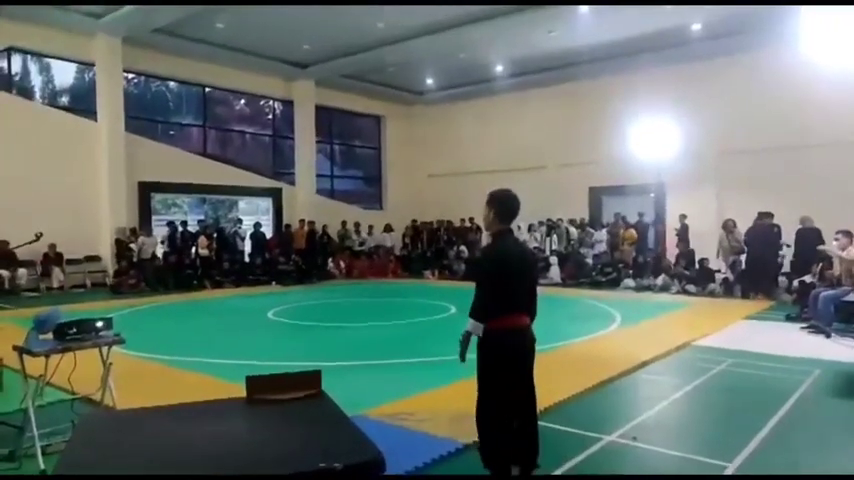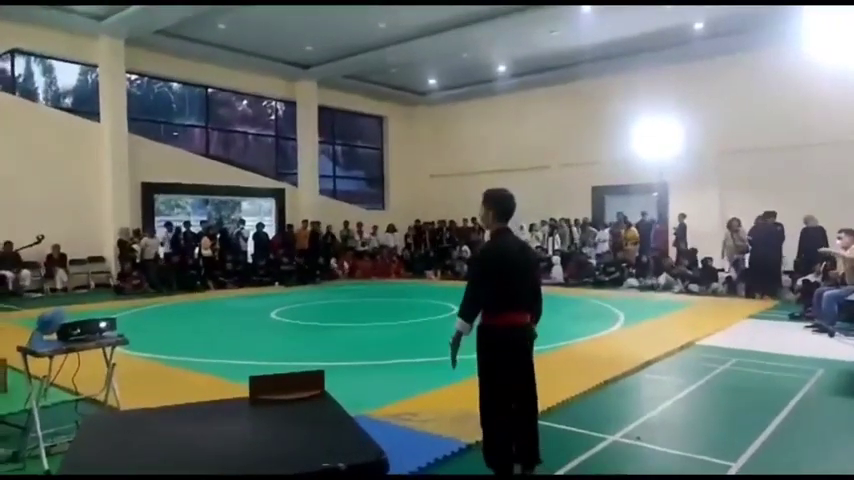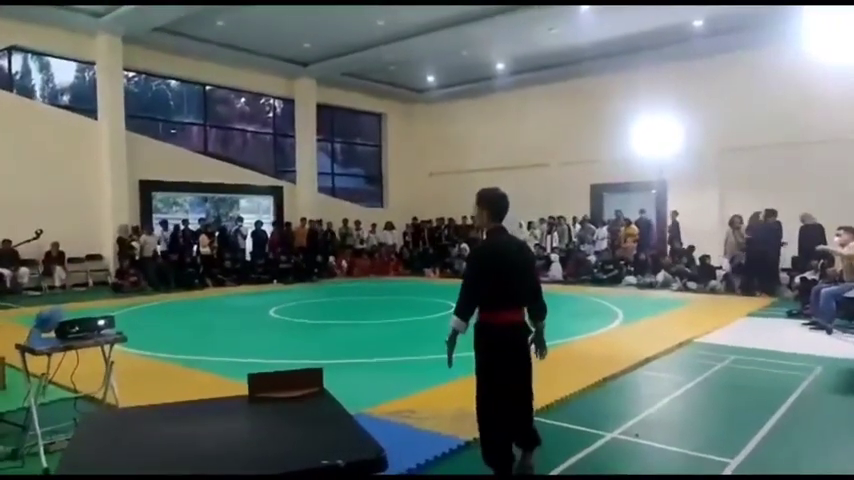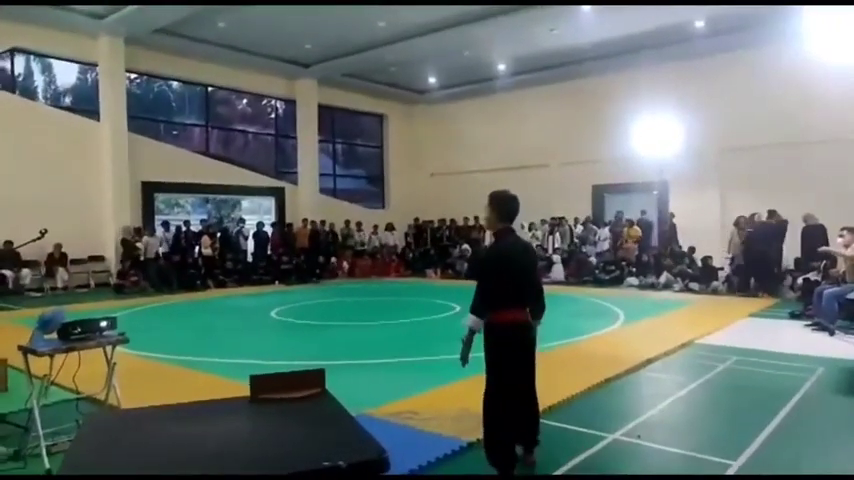
dt=0.3s
person 1, frame 1
left shoulder: (492, 253)
right shoulder: (526, 252)
left elbow: (484, 300)
left wrist: (468, 334)
left hip: (497, 338)
right hip: (522, 335)
left knee: (492, 409)
right knee: (523, 403)
left ankle: (501, 467)
right ankle: (525, 465)
person 1, frame 2
left shoulder: (487, 253)
right shoulder: (525, 250)
left elbow: (474, 296)
right elbow: (535, 296)
left wrist: (458, 334)
left hip: (494, 334)
right hip: (521, 331)
left knee: (496, 403)
right knee: (524, 398)
left ankle: (504, 467)
right ankle: (527, 464)
person 1, frame 3
left shoulder: (482, 251)
right shoulder: (521, 247)
left elbow: (469, 295)
right elbow: (534, 293)
left wrist: (454, 333)
right wrist: (539, 330)
left hip: (492, 331)
right hip: (517, 328)
left knee: (493, 399)
right knee: (520, 392)
left ankle: (502, 465)
right ankle: (527, 450)
person 1, frame 4
left shoulder: (494, 252)
right shoulder: (526, 248)
left elbow: (484, 298)
right elbow: (536, 292)
left wrist: (470, 334)
right wrist: (533, 321)
left hip: (501, 330)
right hip: (524, 327)
left knee: (499, 397)
right knee: (524, 389)
left ankle: (504, 464)
right ankle: (528, 448)
